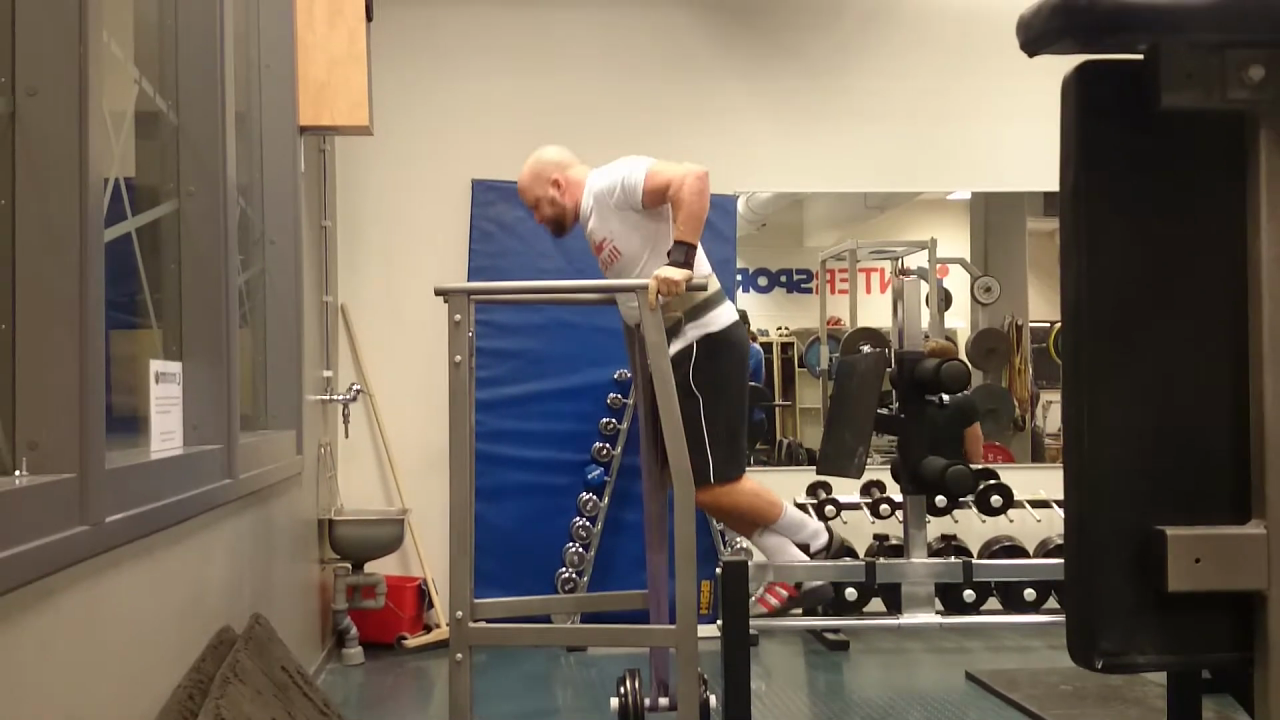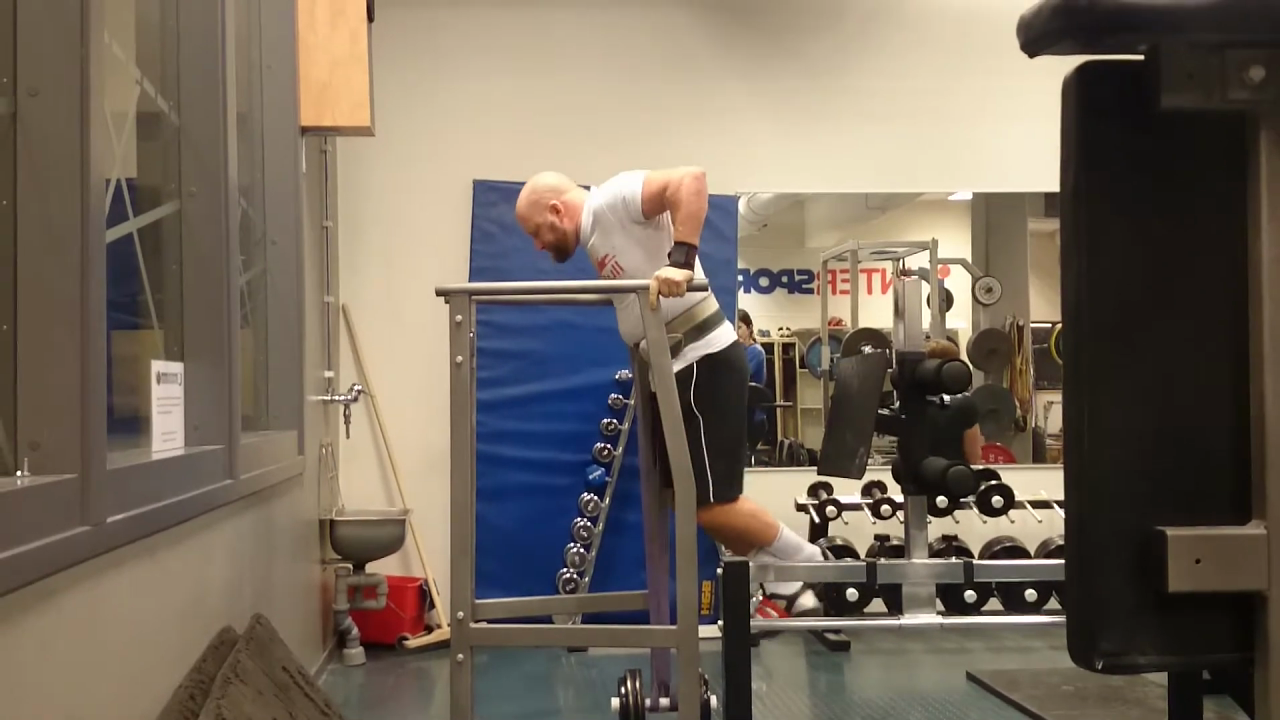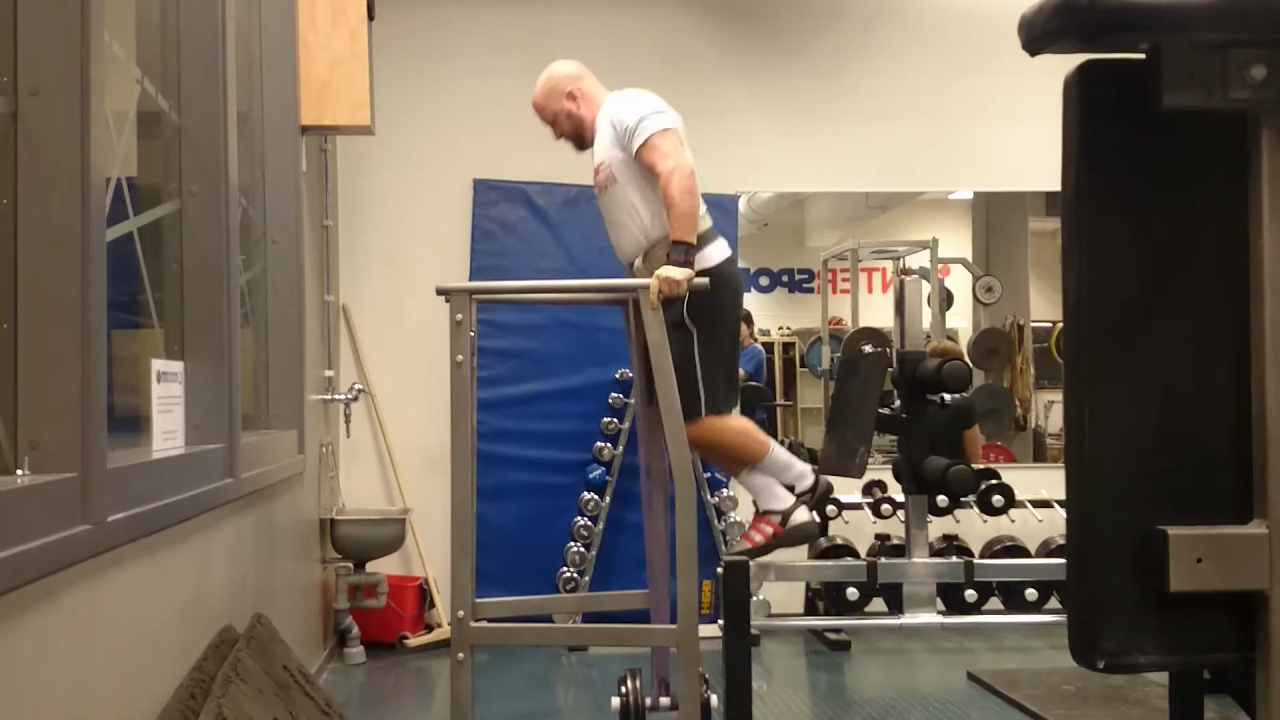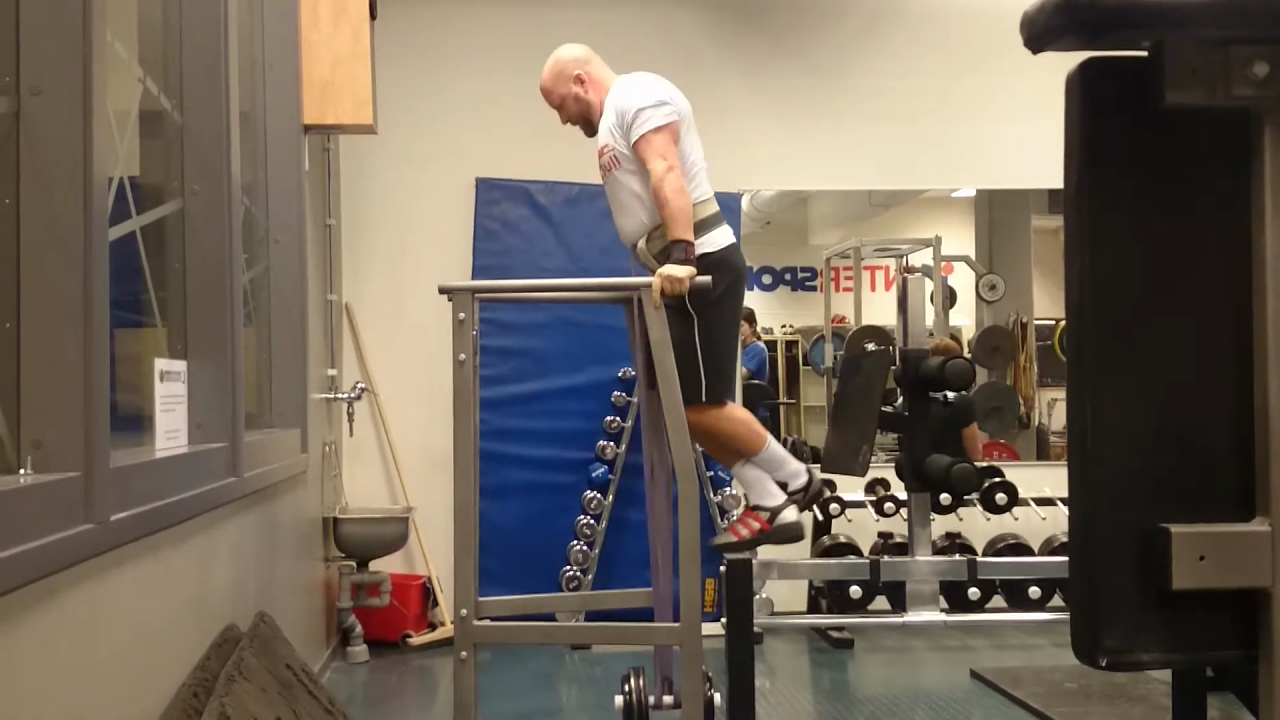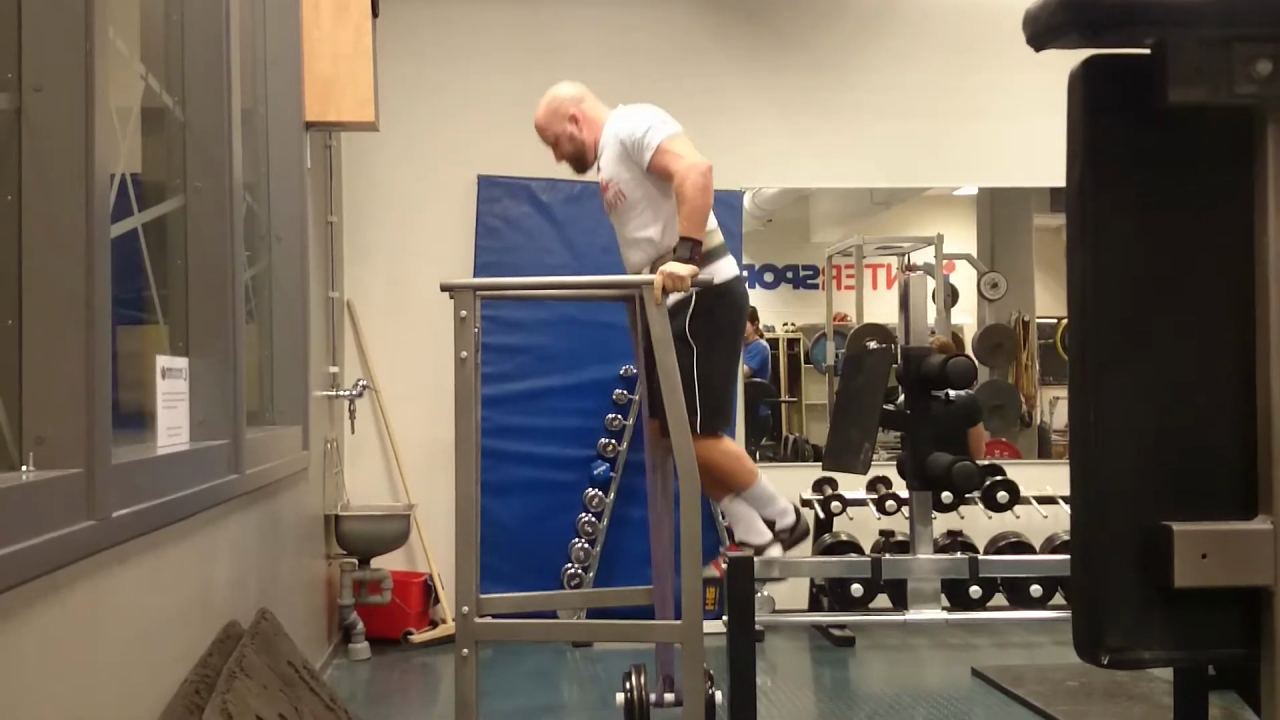
dt=0.4s
person 1, frame 1
left shoulder: (613, 183)
right shoulder: (596, 212)
left elbow: (692, 178)
left wrist: (680, 260)
left hip: (702, 342)
right hip: (680, 348)
left knee: (711, 485)
right knee: (691, 481)
left ankle: (815, 541)
right ankle: (794, 569)
person 1, frame 2
left shoulder: (614, 198)
right shoulder: (597, 230)
left elbow: (691, 178)
left wrist: (681, 259)
left hip: (701, 361)
right hip: (677, 366)
left knee: (711, 503)
left ankle: (808, 564)
right ankle: (788, 587)
person 1, frame 3
left shoulder: (629, 109)
right shoulder: (608, 134)
left elbow: (677, 175)
left wrist: (680, 257)
left hip: (696, 280)
right hip: (673, 287)
left knee: (700, 419)
right knee: (682, 418)
left ankle: (801, 482)
right ankle: (780, 506)
person 1, frame 4
left shoulder: (637, 94)
right shoulder: (616, 116)
left elbow: (667, 174)
left wrist: (682, 255)
left hip: (700, 266)
right hip: (675, 273)
left knee: (700, 404)
right knee: (679, 403)
left ankle: (793, 481)
right ankle: (769, 504)
person 1, frame 5
left shoulder: (632, 128)
right shoulder: (613, 154)
left elbow: (695, 172)
left wrist: (683, 260)
left hip: (703, 295)
right hip: (676, 300)
left knee: (697, 435)
right knee: (667, 430)
left ankle: (782, 519)
right ankle: (755, 536)
